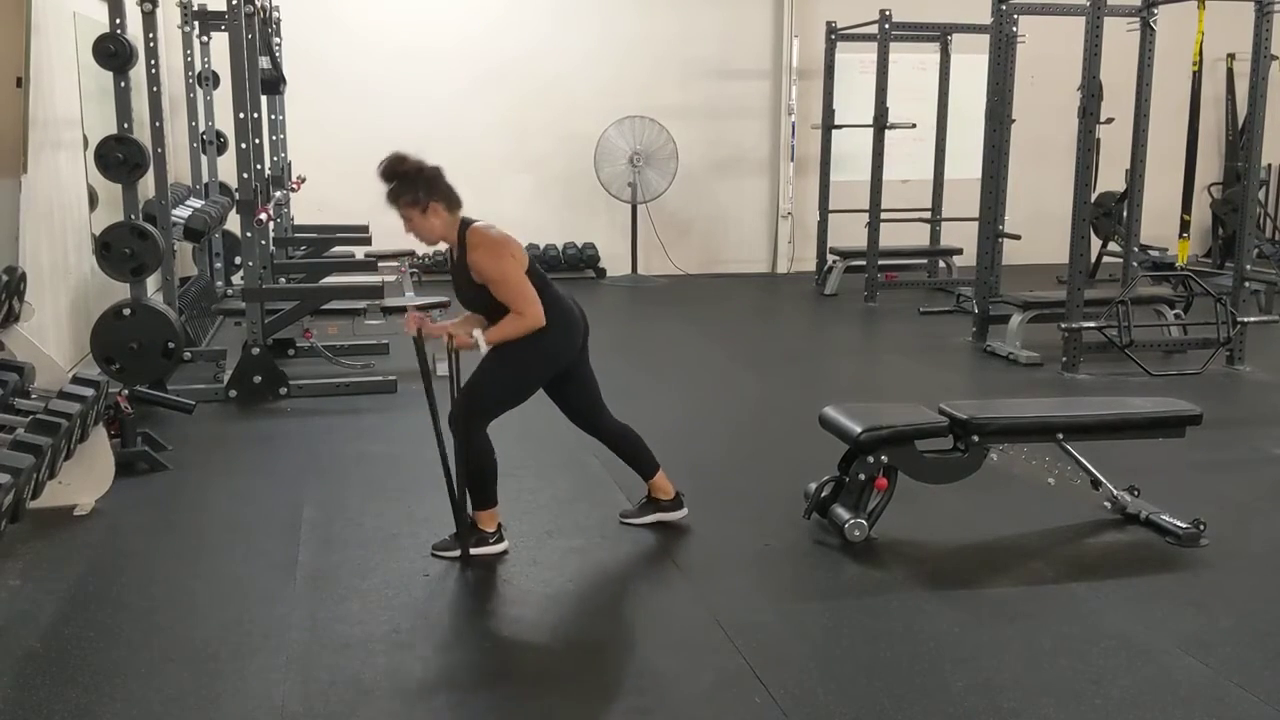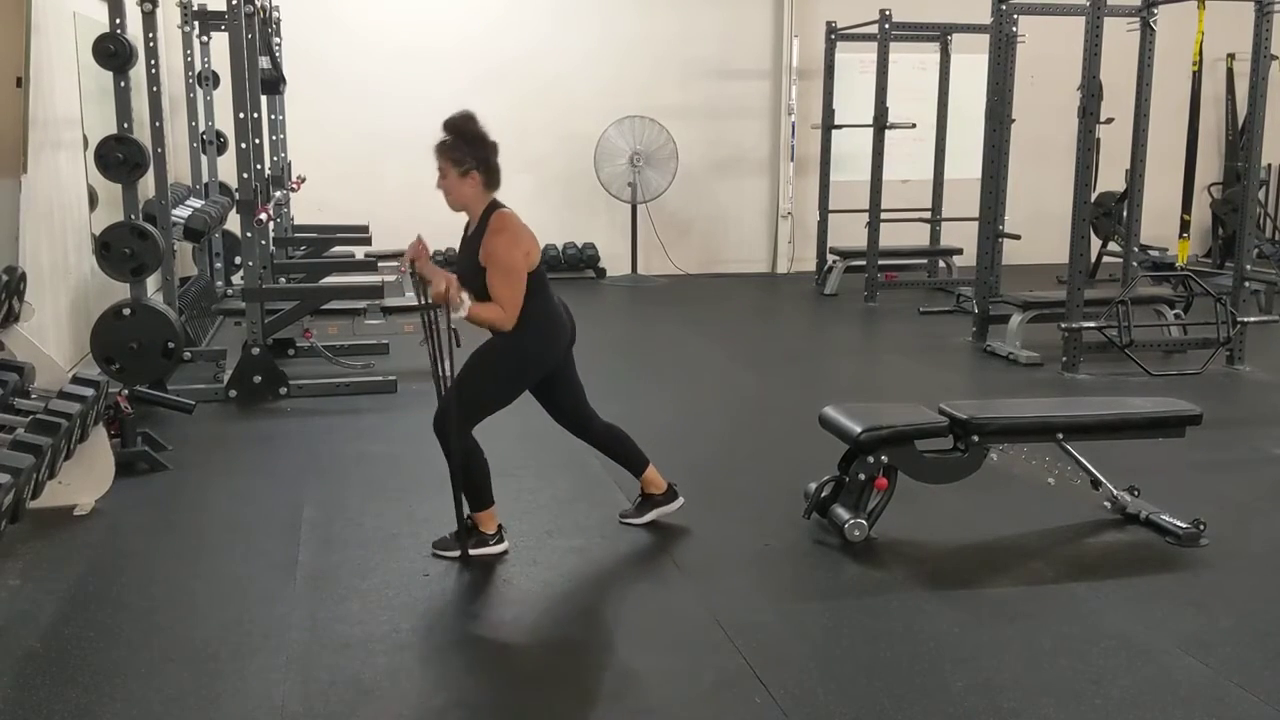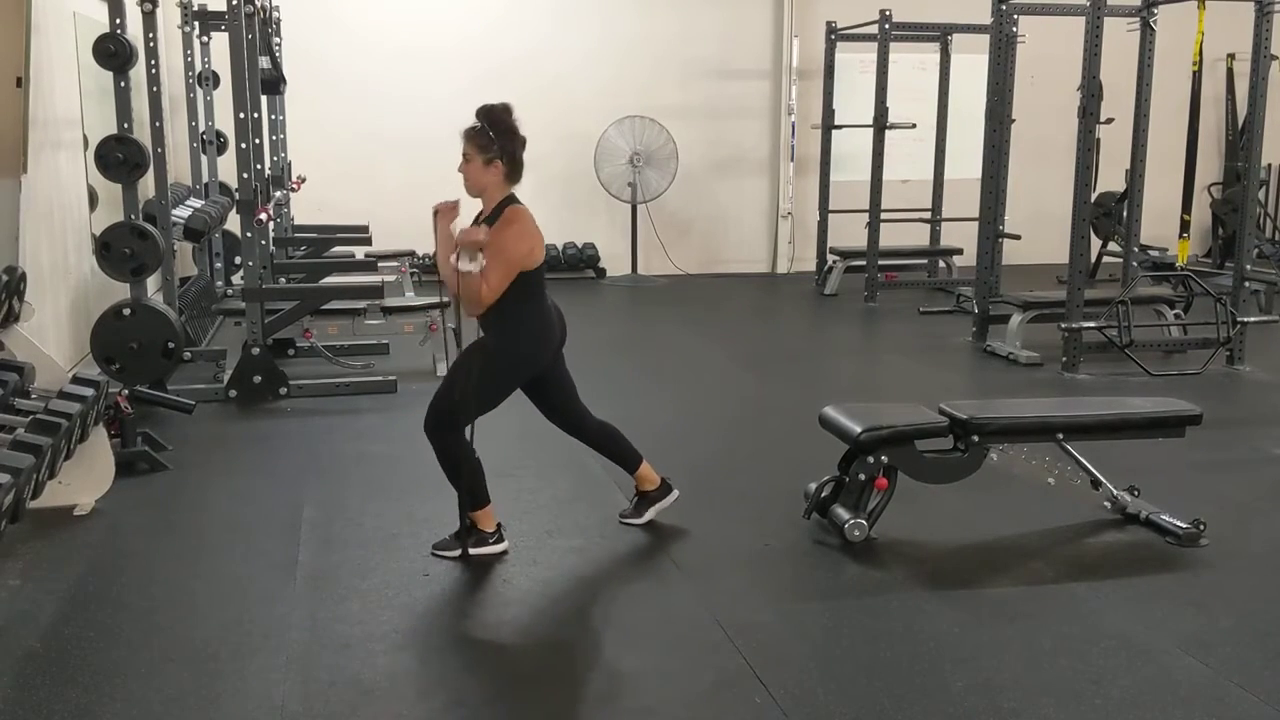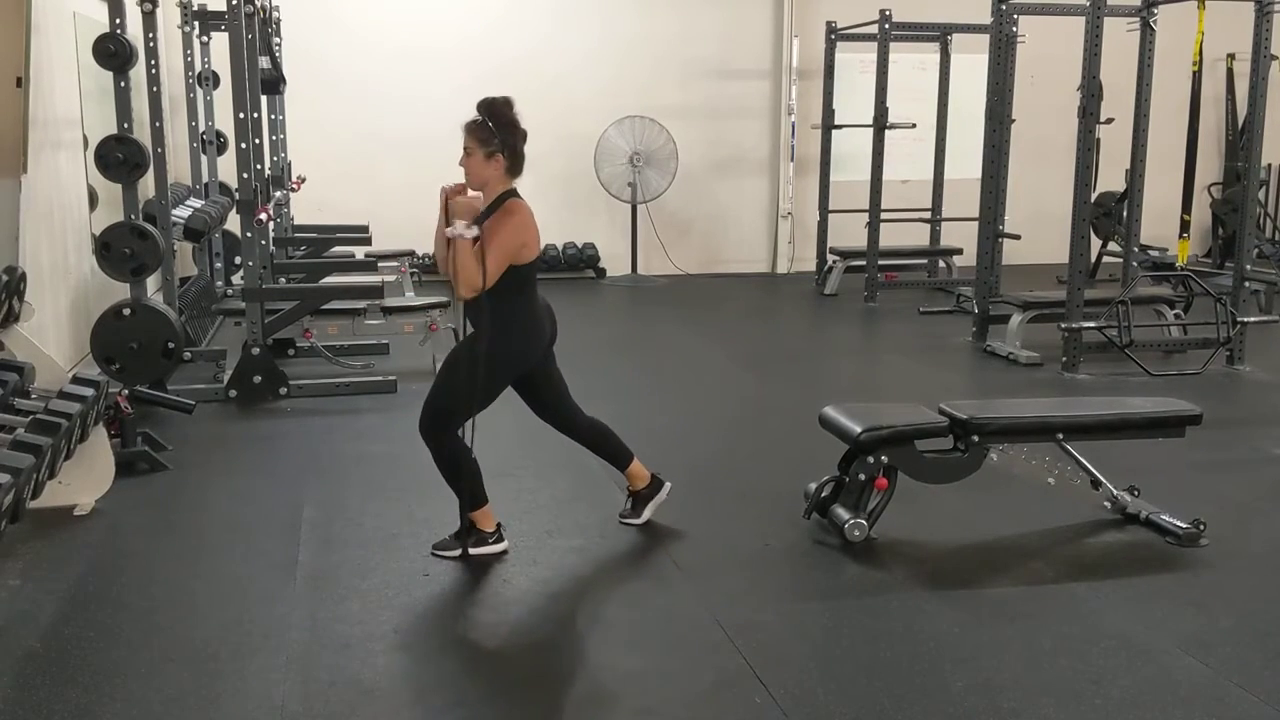
dt=0.2s
person 1, frame 1
left shoulder: (482, 248)
right shoulder: (464, 242)
left elbow: (530, 316)
right elbow: (491, 314)
left wrist: (474, 338)
right wrist: (436, 326)
left hip: (547, 337)
right hip: (564, 328)
left knee: (466, 419)
right knee: (594, 417)
left ankle: (488, 532)
right ankle: (665, 495)
person 1, frame 2
left shoulder: (502, 234)
right shoulder: (479, 224)
left elbow: (503, 318)
right elbow: (479, 298)
left wrist: (454, 299)
right wrist: (430, 272)
left hip: (531, 342)
right hip: (545, 333)
left knee: (451, 422)
right knee: (580, 418)
left ankle: (486, 532)
right ankle: (658, 490)
person 1, frame 3
left shoulder: (511, 227)
right shoulder: (489, 215)
left elbow: (474, 302)
right elbow: (456, 285)
left wrist: (470, 254)
right wrist: (444, 233)
left hip: (517, 342)
right hip: (535, 333)
left knee: (441, 424)
right knee: (573, 417)
left ankle: (485, 531)
right ankle: (653, 485)
person 1, frame 4
left shoulder: (510, 220)
right shoulder: (489, 207)
left elbow: (468, 287)
right elbow: (448, 266)
left wrist: (462, 225)
right wrist: (449, 215)
left hip: (506, 339)
right hip: (526, 330)
left knee: (436, 425)
right knee: (564, 414)
left ankle: (484, 531)
right ankle: (644, 483)
